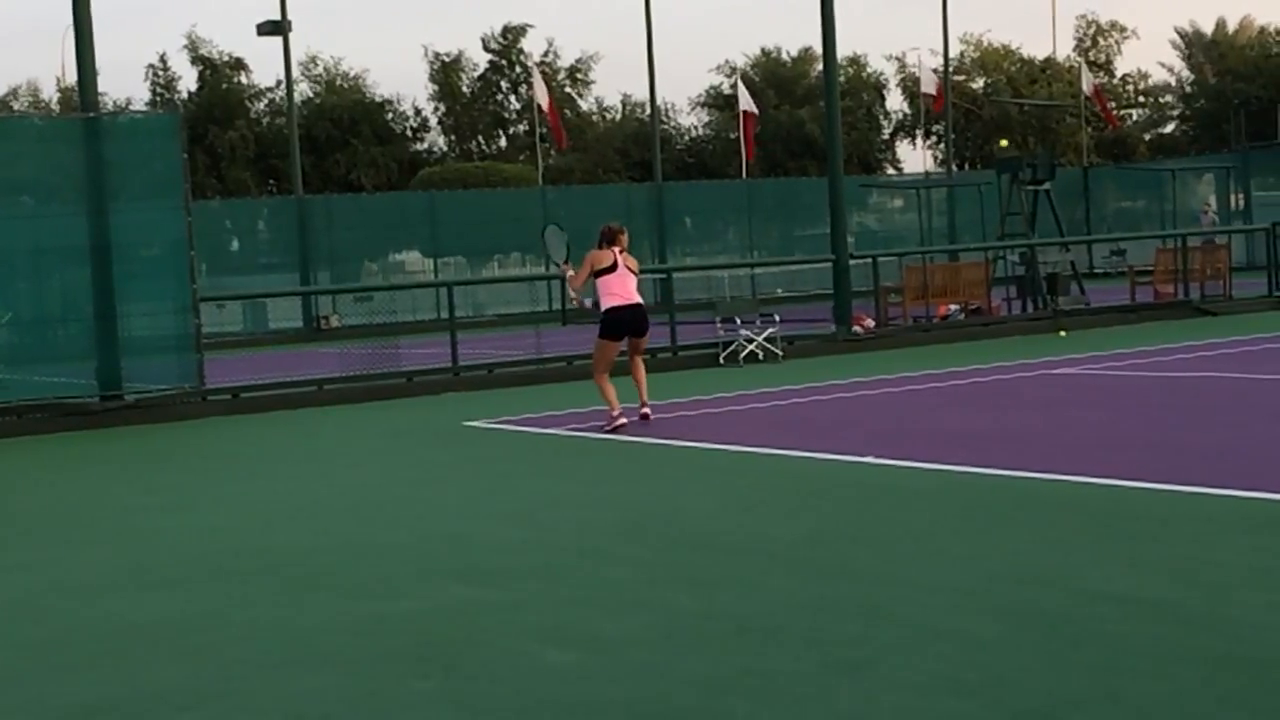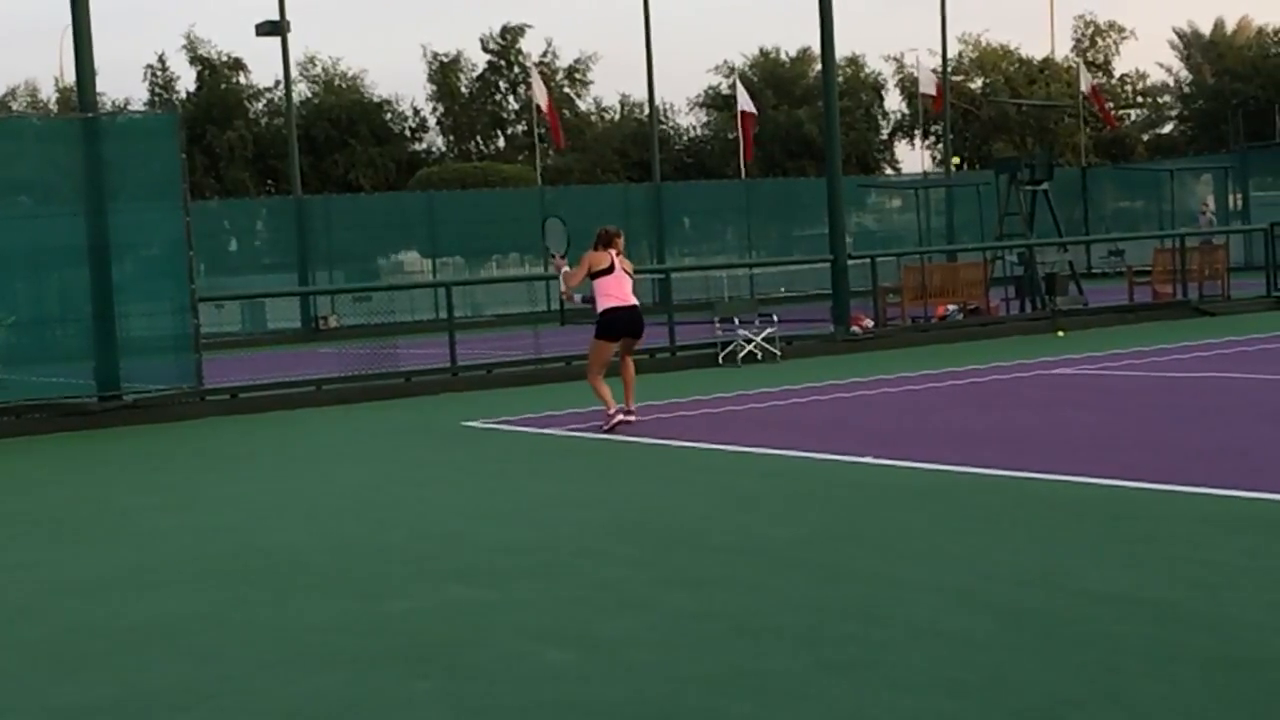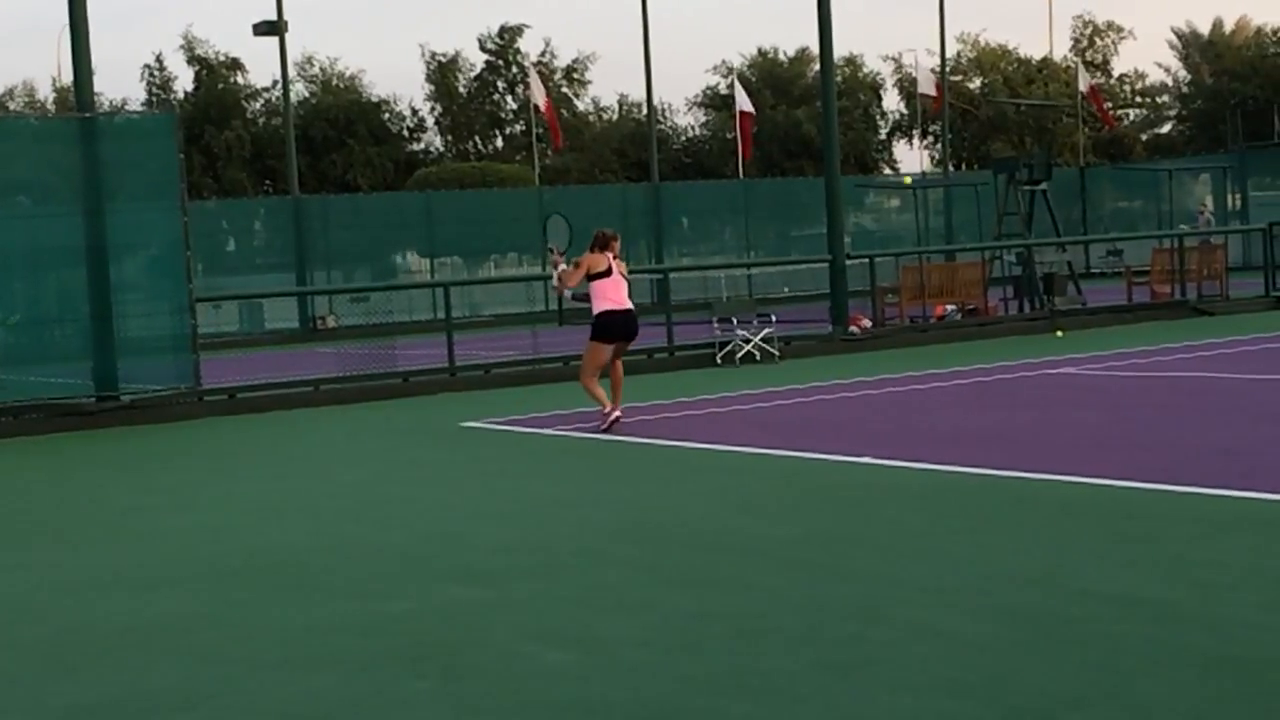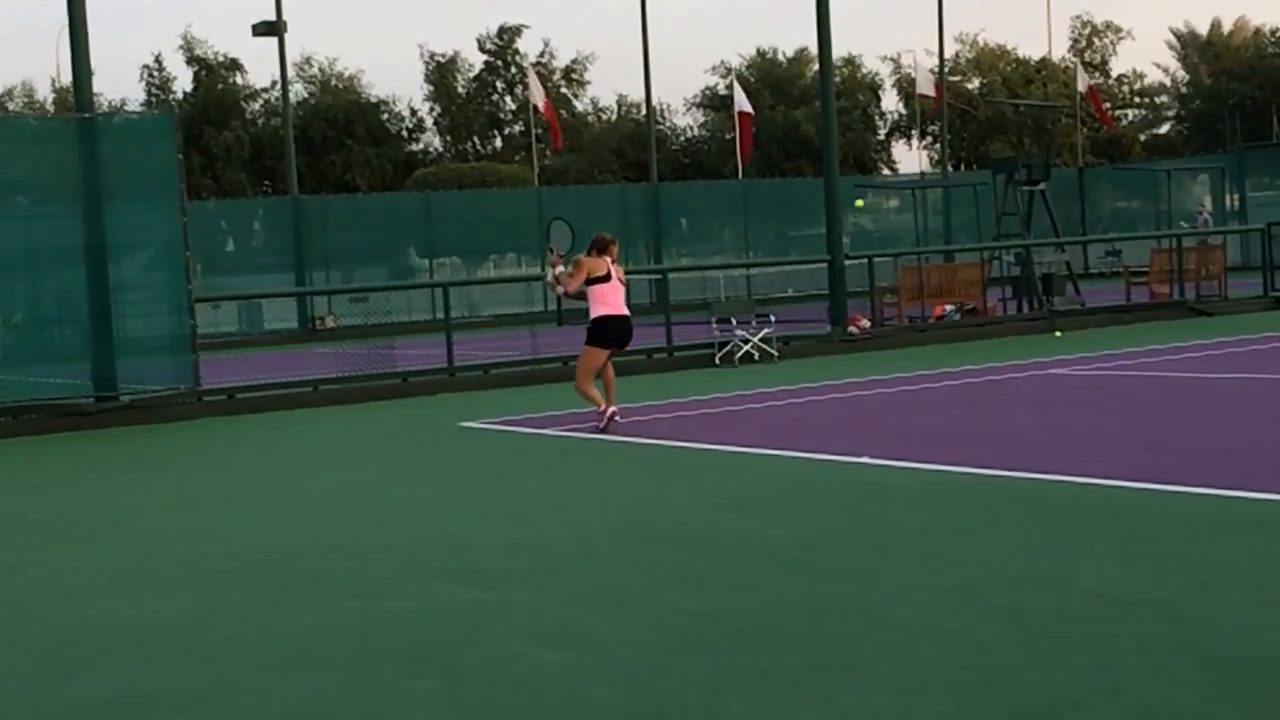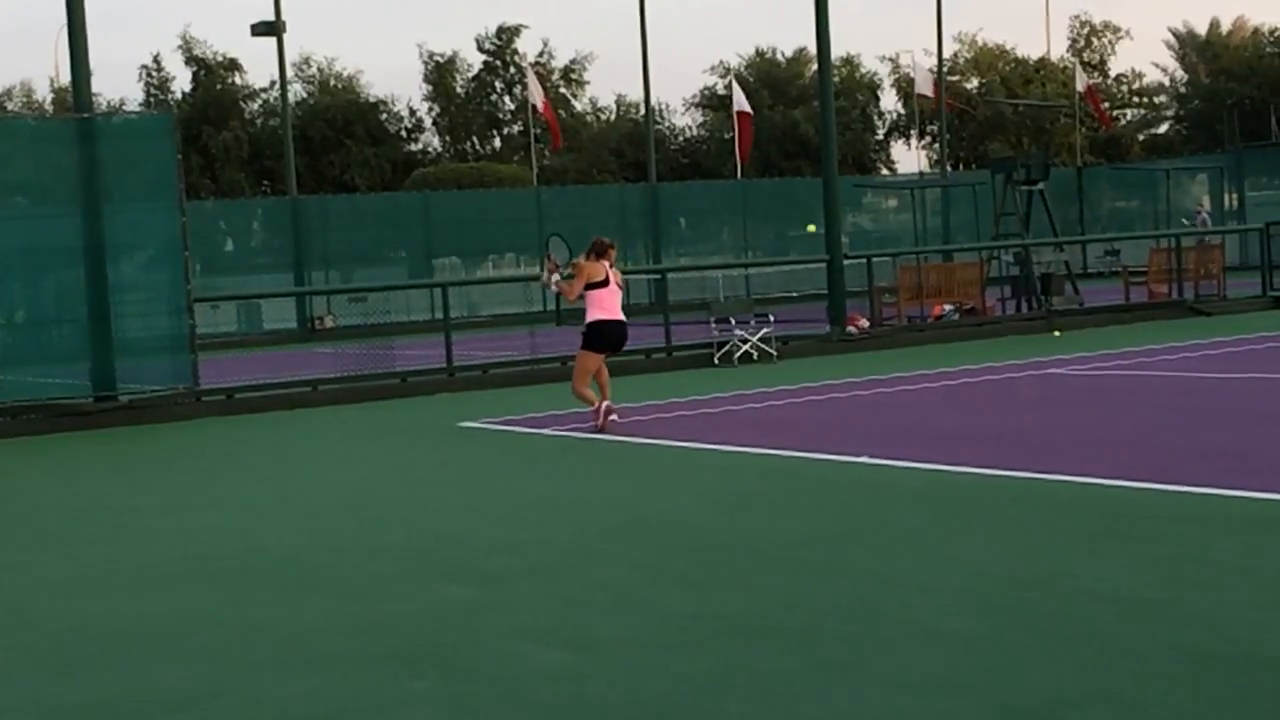
dt=0.2s
person 1, frame 1
left shoulder: (595, 256)
right shoulder: (633, 262)
left elbow: (575, 286)
left wrist: (568, 272)
left hip: (614, 316)
right hip: (638, 312)
left knee: (600, 373)
right knee: (635, 357)
left ankle: (616, 413)
right ankle: (644, 403)
person 1, frame 2
left shoulder: (592, 257)
right shoulder: (627, 264)
left elbow: (571, 283)
left wrist: (562, 268)
left hip: (611, 318)
right hip: (634, 315)
left knee: (594, 375)
right knee: (626, 357)
left ankle: (613, 410)
right ankle: (629, 408)
person 1, frame 3
left shoulder: (589, 259)
right shoulder: (622, 266)
left elbow: (569, 283)
left wrist: (560, 266)
left hip: (607, 320)
right hip: (629, 319)
left knee: (588, 378)
right knee: (614, 359)
left ankle: (609, 408)
right ankle: (615, 408)
person 1, frame 4
left shoulder: (588, 263)
right shoulder: (619, 270)
left elbow: (571, 287)
left wrist: (558, 268)
right wrist: (559, 288)
left hip: (604, 325)
right hip: (625, 325)
left knee: (582, 383)
right knee: (603, 361)
left ankle: (604, 407)
right ankle: (610, 408)
person 1, frame 5
left shoulder: (587, 267)
right shoulder: (617, 274)
left elbow: (571, 295)
left wrist: (555, 276)
right wrist: (556, 285)
left hip: (599, 329)
right hip: (620, 330)
left knee: (579, 387)
right knee: (597, 361)
left ankle: (599, 405)
right ankle: (608, 408)
